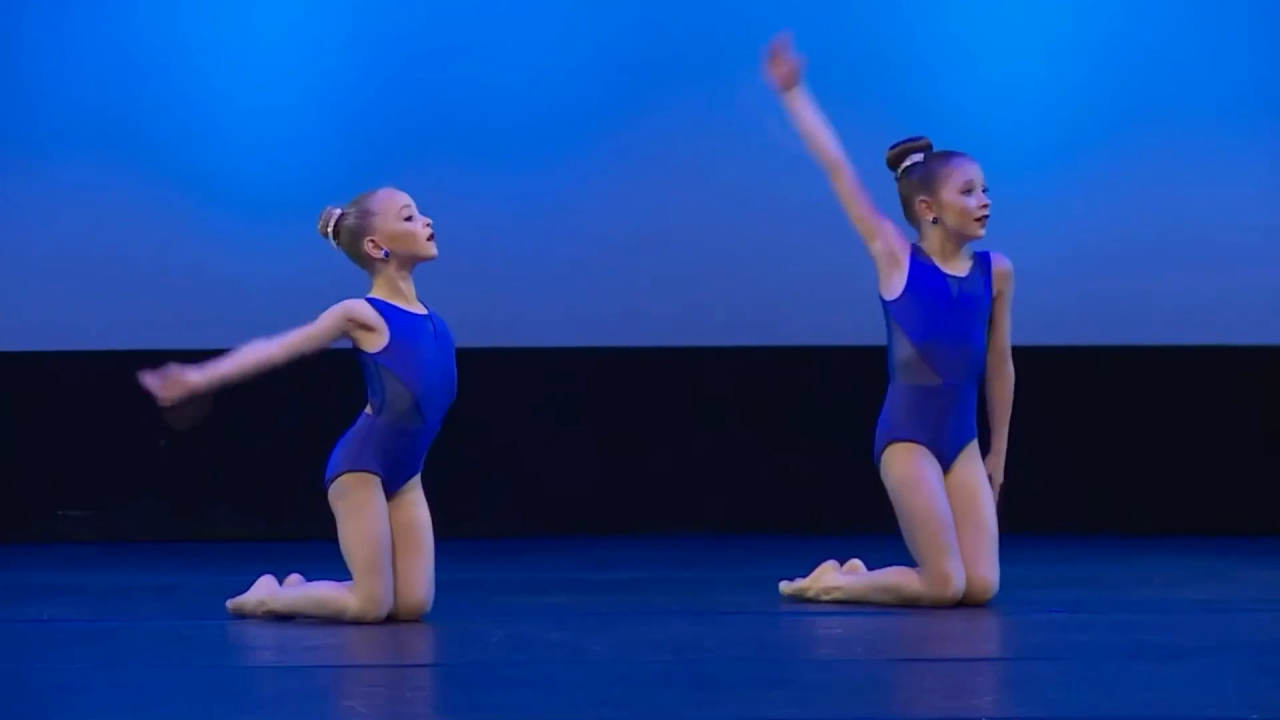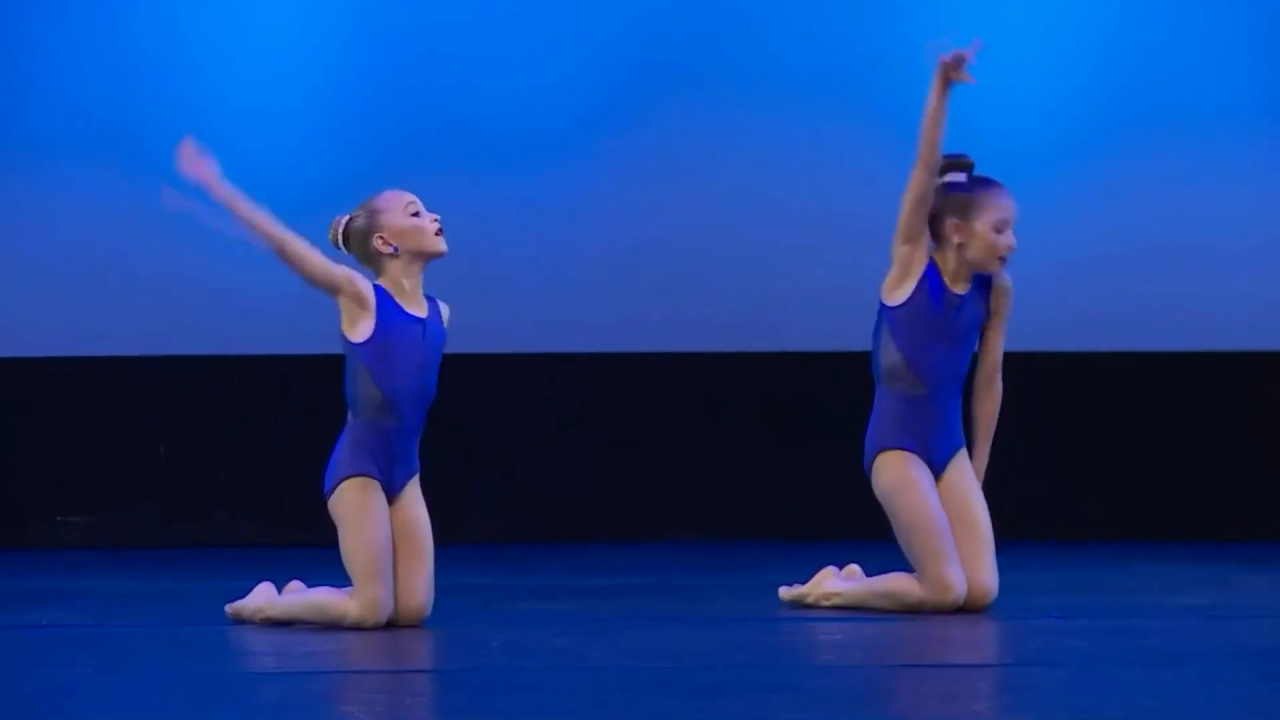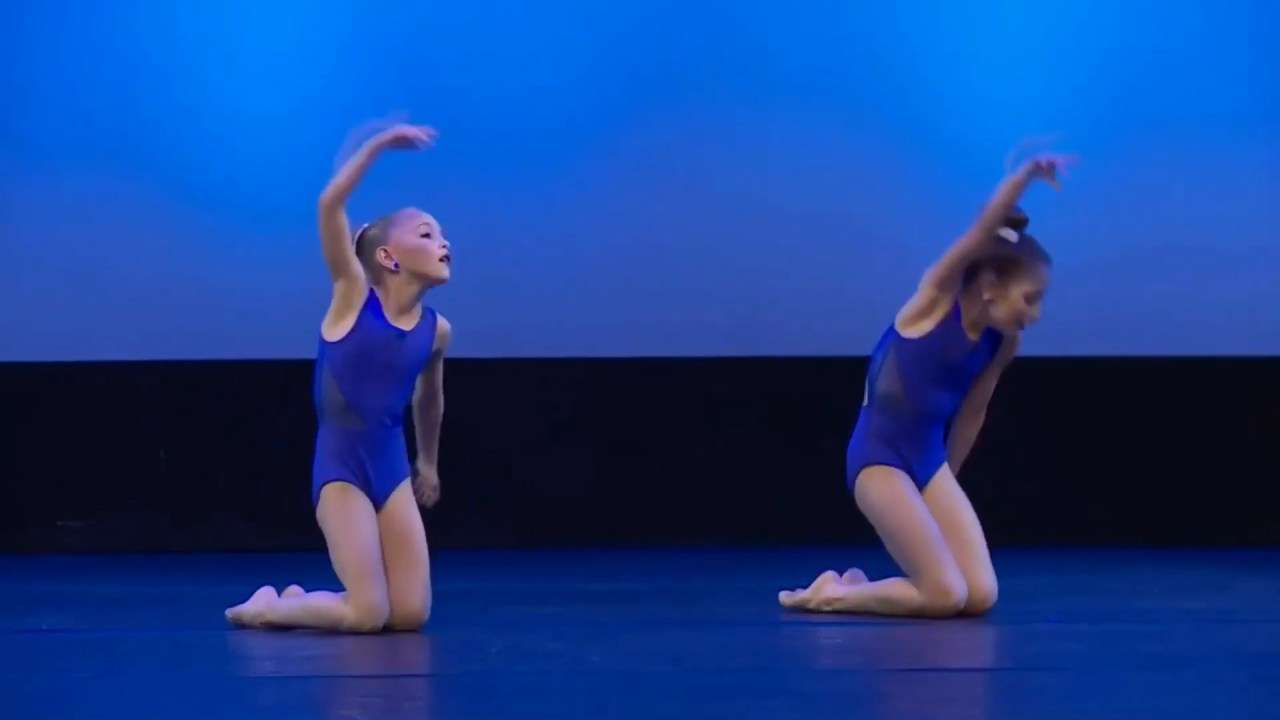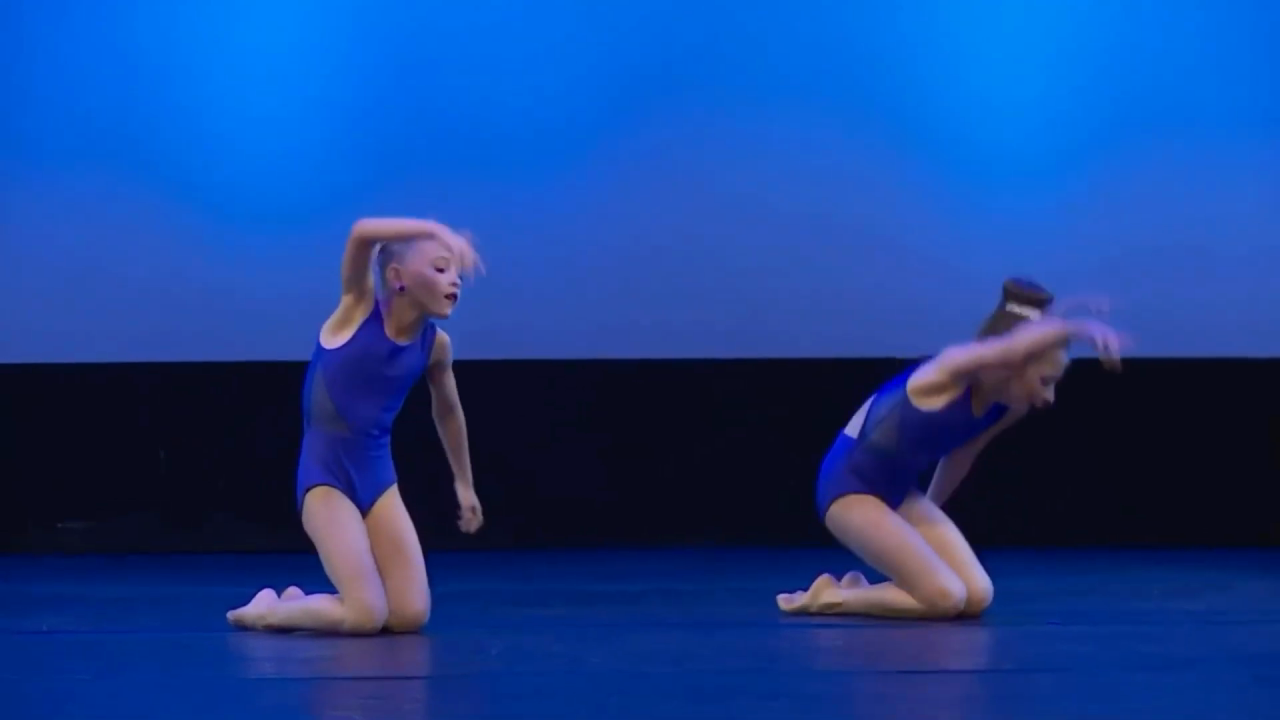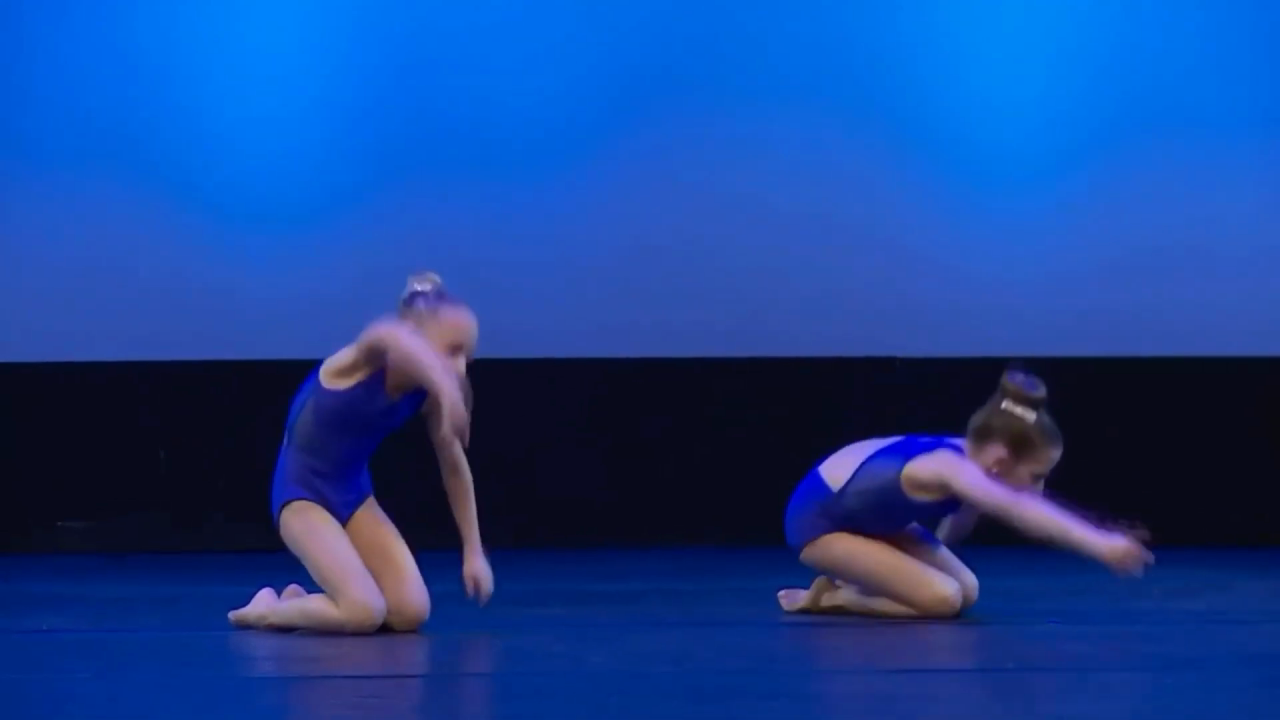
dt=0.4s
person 1, frame 1
left shoulder: (997, 271)
right shoulder: (896, 256)
left elbow: (1000, 365)
right elbow: (837, 168)
left wrist: (999, 451)
right wrist: (792, 90)
left hip: (963, 440)
right hip: (906, 436)
left knee: (982, 587)
right knee: (946, 587)
left ankle: (857, 576)
right ankle: (830, 583)
person 1, frame 2
left shoulder: (996, 291)
right shoulder: (911, 263)
left elbow: (989, 381)
right elbow: (926, 170)
left wrist: (978, 466)
right wrist: (941, 87)
left hip: (949, 446)
right hip: (896, 443)
left knee: (981, 592)
right knee: (946, 592)
left ankle: (857, 582)
right ankle: (831, 589)
person 1, frame 3
left shoulder: (1004, 341)
right shoulder: (935, 299)
left elbow: (971, 414)
right elbow: (982, 231)
left wrist: (944, 479)
right wrist: (1026, 171)
left hip: (929, 462)
right hip: (877, 456)
left knee: (980, 595)
right knee: (947, 596)
left ankle: (858, 586)
right ankle: (831, 594)
person 1, frame 4
left shoulder: (1007, 407)
right shoulder: (955, 368)
right elbow: (1024, 341)
left wrist: (926, 516)
left hip: (898, 492)
right hip: (846, 486)
left knee: (977, 596)
right knee: (947, 597)
left ankle: (860, 588)
right ankle: (830, 597)
person 1, frame 5
left shoulder: (970, 465)
right shoulder: (949, 468)
right elbow: (1015, 507)
left wrist: (937, 551)
right wrist: (1094, 539)
left hip: (862, 510)
right hip: (817, 521)
left knee: (967, 590)
right knee: (944, 598)
left ankle: (848, 582)
right ankle: (831, 597)
person 2, frame 1
left shoulder: (424, 316)
right shoulder: (363, 313)
right elbow: (277, 346)
right wrist: (202, 377)
left hip: (405, 473)
right hip: (362, 466)
left knee: (414, 605)
right knee: (372, 606)
left ankle: (300, 589)
right ankle: (268, 596)
person 2, frame 2
left shoulder: (439, 314)
right shoulder: (360, 293)
right elbow: (280, 238)
right wrist: (212, 181)
left hip: (404, 474)
right hip: (357, 468)
left knee: (414, 610)
right knee: (376, 610)
left ankle: (304, 597)
right ankle: (270, 602)
person 2, frame 3
left shoulder: (435, 330)
right shoulder: (353, 297)
right elbow: (330, 204)
left wrist: (428, 461)
right wrist: (383, 140)
left hip: (392, 472)
right hip: (340, 470)
left knee: (410, 614)
right knee: (368, 615)
left ankle: (300, 599)
right ankle: (266, 608)
person 2, frame 4
left shoulder: (435, 345)
right shoulder: (358, 309)
left elbow: (448, 413)
right elbow: (362, 232)
left wrist: (464, 484)
right wrist: (437, 231)
left hip: (378, 477)
right hip: (325, 475)
left knee: (411, 615)
right knee: (367, 617)
left ankle: (300, 603)
right ankle: (266, 610)
person 2, frame 5
left shoulder: (425, 390)
right shoulder: (365, 362)
left elbow: (456, 468)
right elbow: (385, 334)
left wrist: (474, 551)
right wrist: (445, 383)
left hip: (353, 495)
right hip: (300, 494)
left knee: (412, 612)
right knee: (366, 613)
left ankle: (300, 600)
right ankle: (266, 610)
